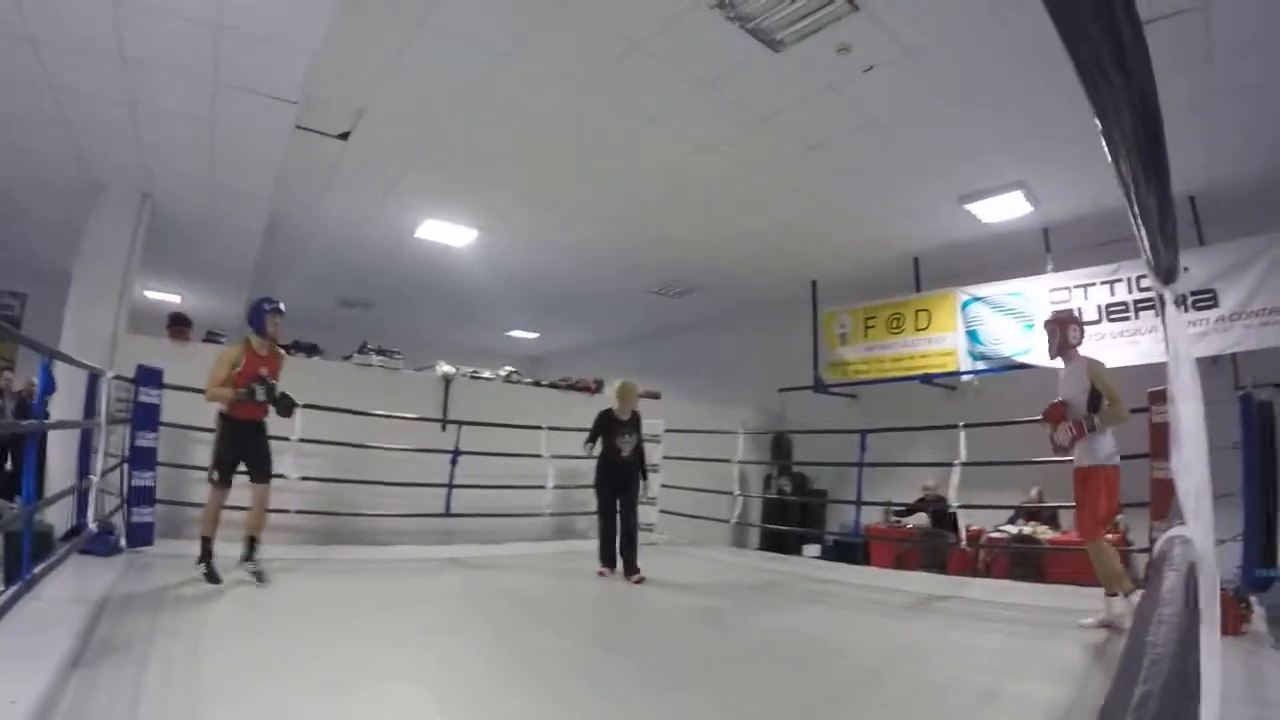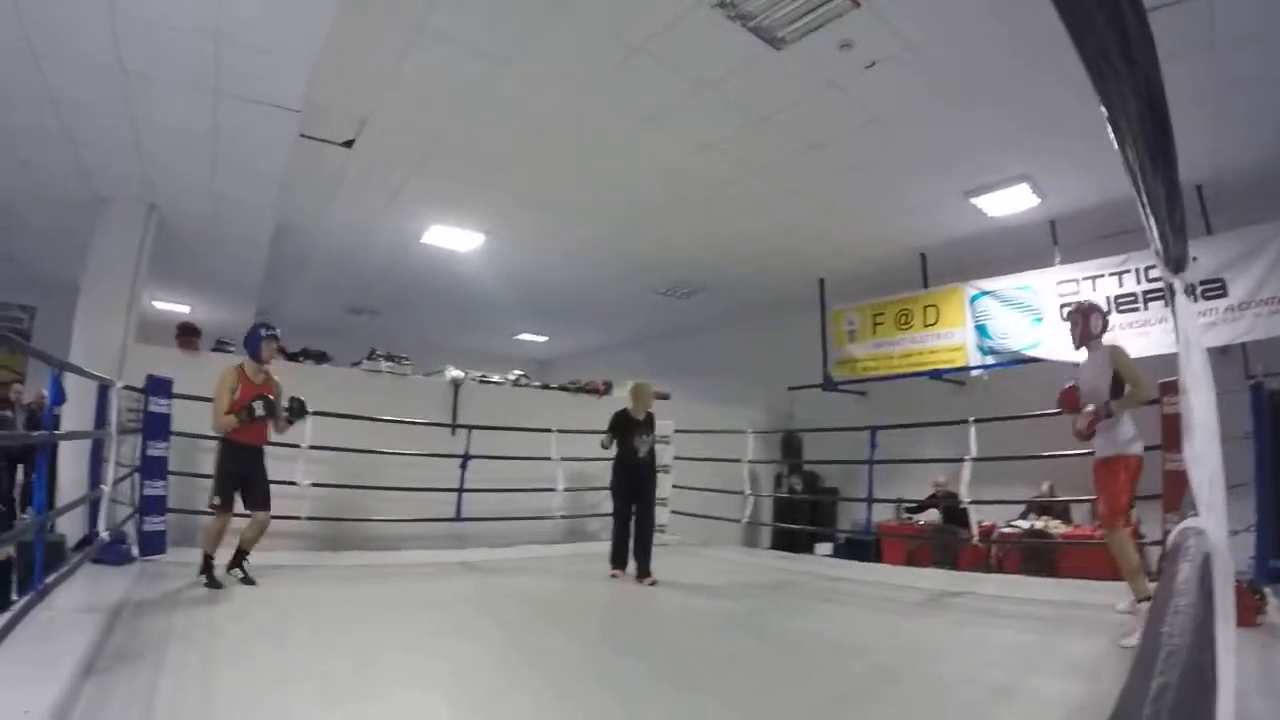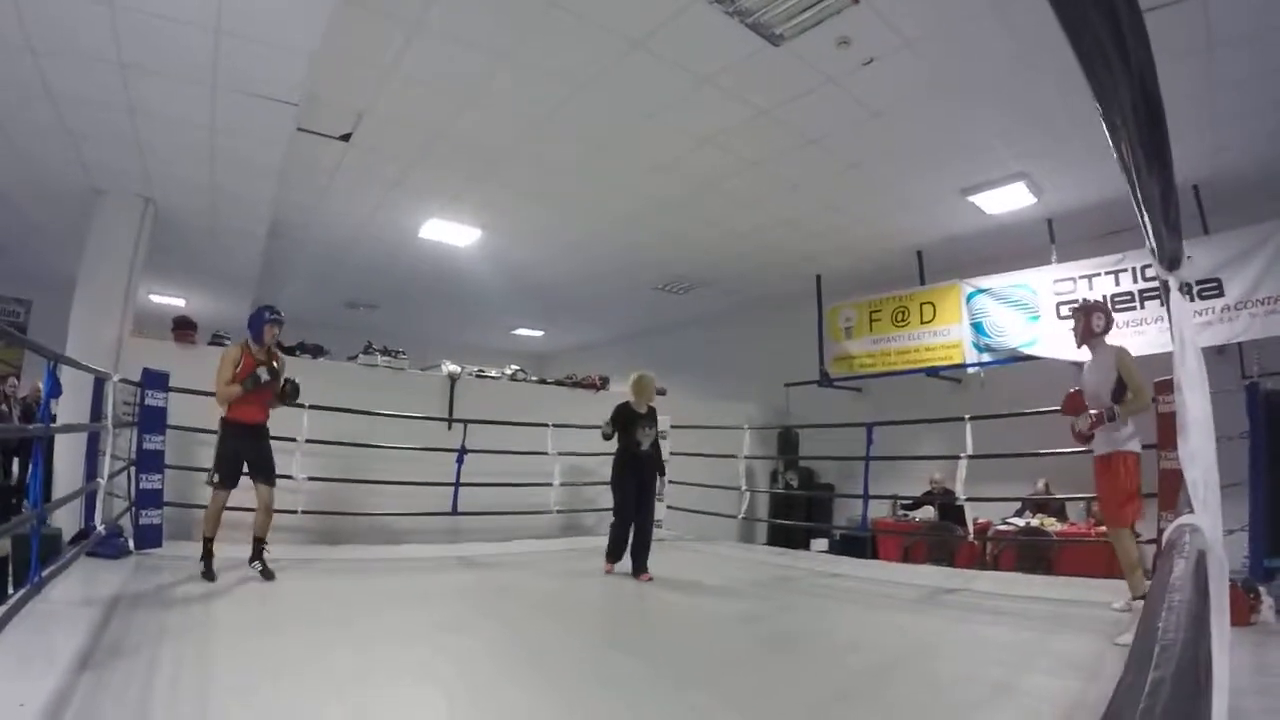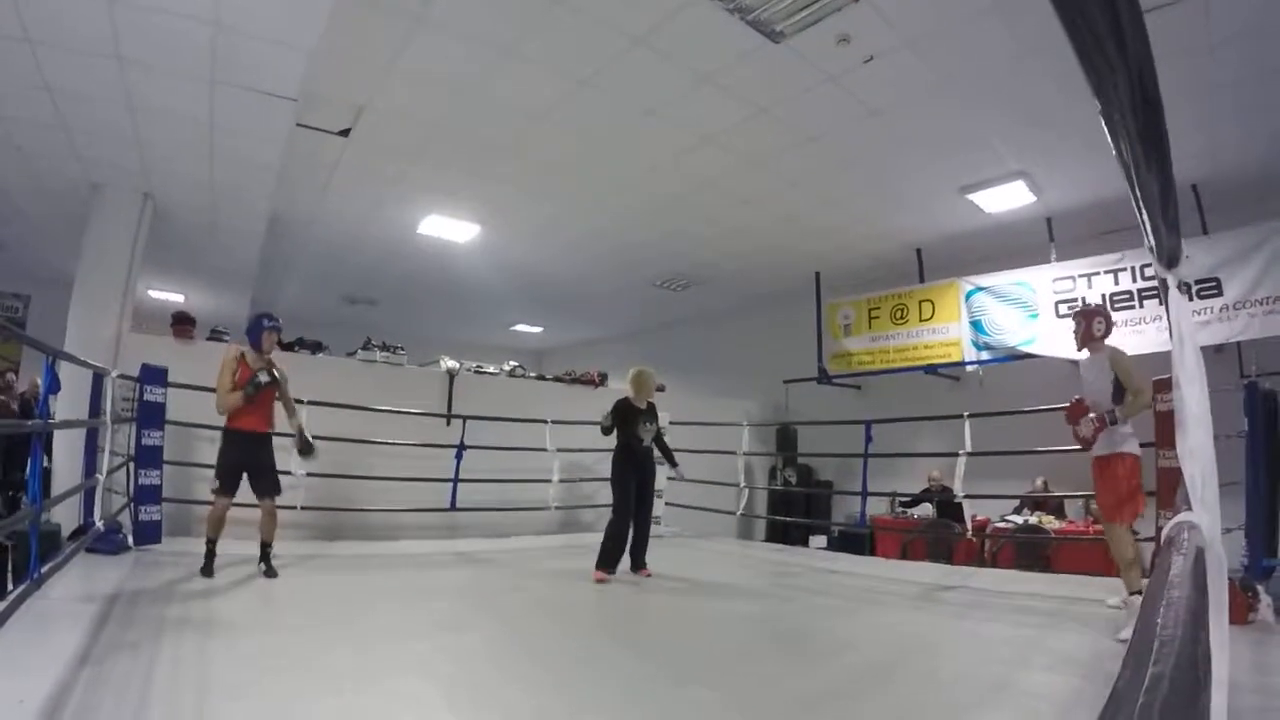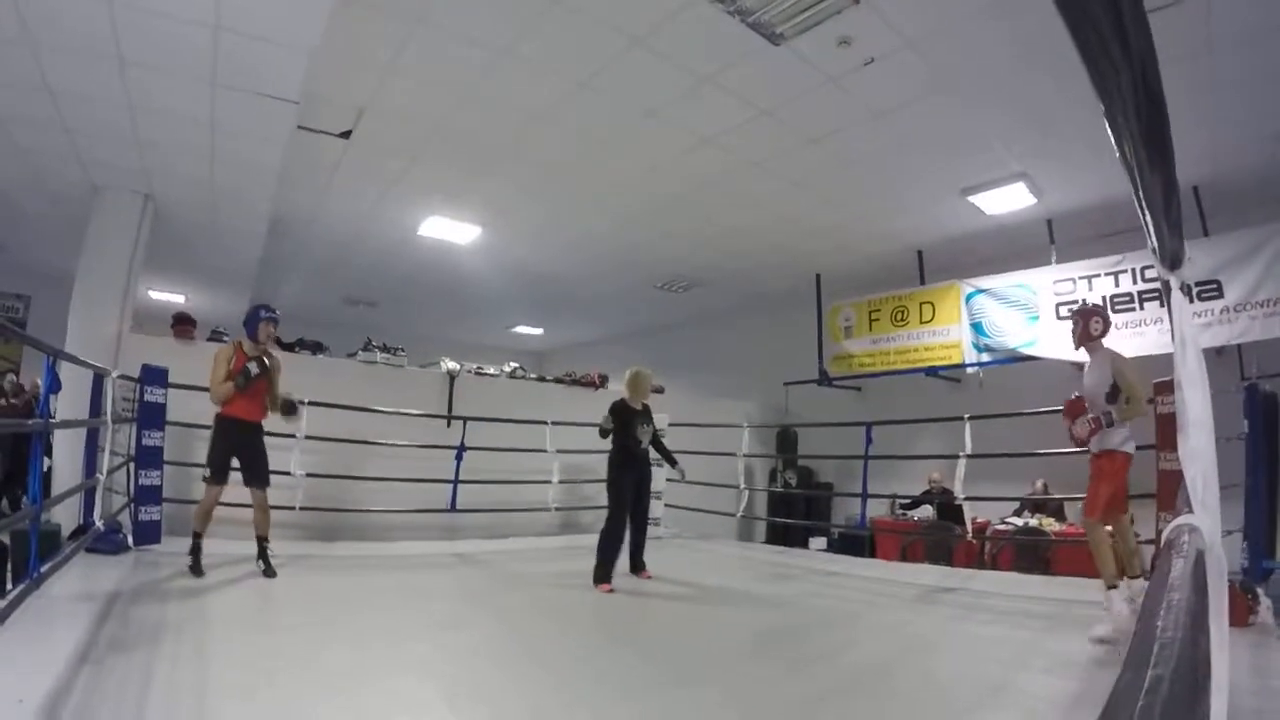
dt=0.2s
person 1, frame 1
left shoulder: (1091, 368)
right shoulder: (1065, 373)
left elbow: (1121, 410)
left wrist: (1081, 427)
right wrist: (1058, 427)
left hip: (1100, 461)
right hip: (1083, 461)
left knee: (1094, 537)
right knee: (1090, 536)
left ankle: (1129, 605)
right ankle: (1113, 607)
person 1, frame 2
left shoulder: (1113, 354)
right shoulder: (1085, 367)
left elbow: (1143, 391)
left wrist: (1101, 411)
right wrist: (1079, 410)
left hip: (1123, 452)
right hip: (1104, 452)
left knee: (1113, 530)
right knee: (1116, 527)
left ankle: (1149, 614)
right ankle: (1142, 593)
person 1, frame 3
left shoulder: (1117, 356)
right shoulder: (1089, 365)
left elbow: (1145, 399)
left wrist: (1102, 417)
right wrist: (1082, 417)
left hip: (1121, 449)
right hip: (1102, 450)
left knee: (1118, 528)
right knee: (1117, 526)
left ankle: (1145, 613)
right ankle: (1137, 594)
person 1, frame 4
left shoulder: (1115, 358)
right shoulder: (1085, 365)
left elbow: (1144, 397)
left wrist: (1104, 421)
right wrist: (1083, 420)
left hip: (1121, 452)
right hip: (1102, 452)
left knee: (1113, 525)
right knee: (1118, 523)
left ankle: (1140, 609)
right ankle: (1135, 592)
person 1, frame 5
left shoulder: (1114, 361)
right shoulder: (1089, 365)
left elbow: (1141, 405)
left wrist: (1100, 422)
right wrist: (1080, 416)
left hip: (1115, 449)
right hip: (1101, 449)
left knee: (1092, 521)
right knee: (1118, 519)
left ankle: (1115, 608)
right ankle: (1136, 588)
person 2, frame 1
left shoulder: (279, 357)
right shoulder: (236, 351)
right elbow: (211, 392)
left wrist: (279, 400)
right wrist: (246, 392)
left hip: (257, 429)
right hip: (232, 427)
left knee: (262, 496)
right knee: (219, 495)
left ankle: (250, 556)
right ankle: (206, 558)
person 2, frame 2
left shoulder: (274, 384)
right shoulder: (232, 377)
left elbow: (277, 428)
right elbow: (218, 425)
left wrist: (290, 416)
right wrist: (248, 413)
left hip: (255, 454)
right hip: (230, 452)
left knee: (261, 518)
right knee: (222, 517)
left ankle: (237, 563)
right ankle: (206, 568)
person 2, frame 3
left shoulder: (277, 360)
right shoulder: (235, 353)
right elbow: (220, 396)
left wrist: (285, 393)
right wrist: (252, 381)
left hip: (259, 433)
right hip: (232, 430)
left knee: (267, 498)
right knee: (219, 498)
left ankle: (258, 556)
right ankle: (207, 556)
person 2, frame 4
left shoulder: (277, 371)
right shoulder: (233, 361)
left elbow: (287, 406)
right elbow: (222, 405)
left wrist: (299, 433)
right wrist: (252, 386)
left hip: (261, 442)
right hip: (234, 439)
left knee: (269, 505)
right knee: (221, 505)
left ankle: (265, 558)
right ankle: (209, 555)
person 2, frame 5
left shoulder: (272, 361)
right shoulder: (229, 351)
right elbow: (216, 396)
left wrist: (283, 405)
right wrist: (244, 377)
left hip: (254, 431)
right hip: (228, 427)
left knee: (260, 498)
right knee: (212, 493)
left ankle: (263, 555)
right ankle: (195, 552)
person 3, frame 1
left shoulder: (636, 417)
right shoulder: (605, 417)
left elbow: (639, 447)
right elbow: (591, 439)
left wrist: (644, 475)
right wrist: (588, 447)
left hip: (629, 474)
right hip: (607, 473)
left knee: (629, 520)
right knee: (607, 518)
left ankle: (631, 568)
right ankle: (607, 563)
person 3, frame 2
left shoulder: (650, 418)
right shoulder: (620, 417)
right elbow: (608, 441)
left wrist: (653, 474)
right wrist: (605, 442)
left hip: (645, 475)
right hip: (623, 474)
left knee: (646, 522)
right knee: (622, 520)
left ankle: (644, 571)
right ankle: (618, 564)
person 3, frame 3
left shoulder: (652, 412)
right shoulder: (622, 410)
right elbow: (609, 436)
left wrist: (661, 472)
right wrist: (606, 431)
left hip: (647, 469)
right hip: (624, 469)
left knee: (645, 519)
right knee: (624, 517)
left ankle: (639, 567)
right ankle: (612, 557)
person 3, frame 4
left shoulder: (651, 407)
right shoulder: (622, 405)
left elbow: (658, 438)
right elbow: (607, 432)
left wrist: (673, 464)
right wrist: (605, 424)
left hip: (646, 466)
right hip: (624, 465)
left knee: (644, 516)
right knee: (621, 515)
left ankle: (638, 563)
right ankle: (604, 566)
person 3, frame 5
left shoulder: (646, 409)
right shoulder: (619, 407)
left elbow: (656, 440)
right elbow: (605, 434)
left wrist: (674, 463)
right wrist: (604, 427)
left hip: (642, 468)
right hip: (621, 468)
left knee: (640, 519)
right knee: (616, 519)
left ankle: (637, 564)
right ankle: (602, 576)
